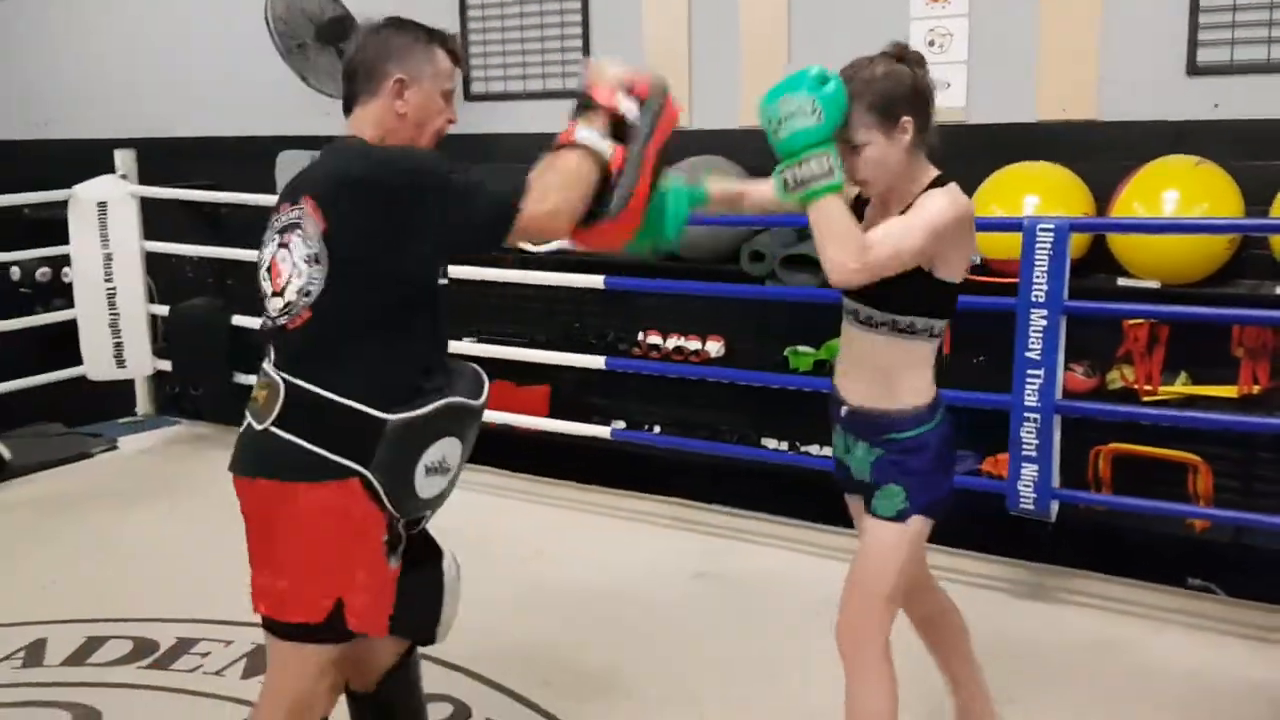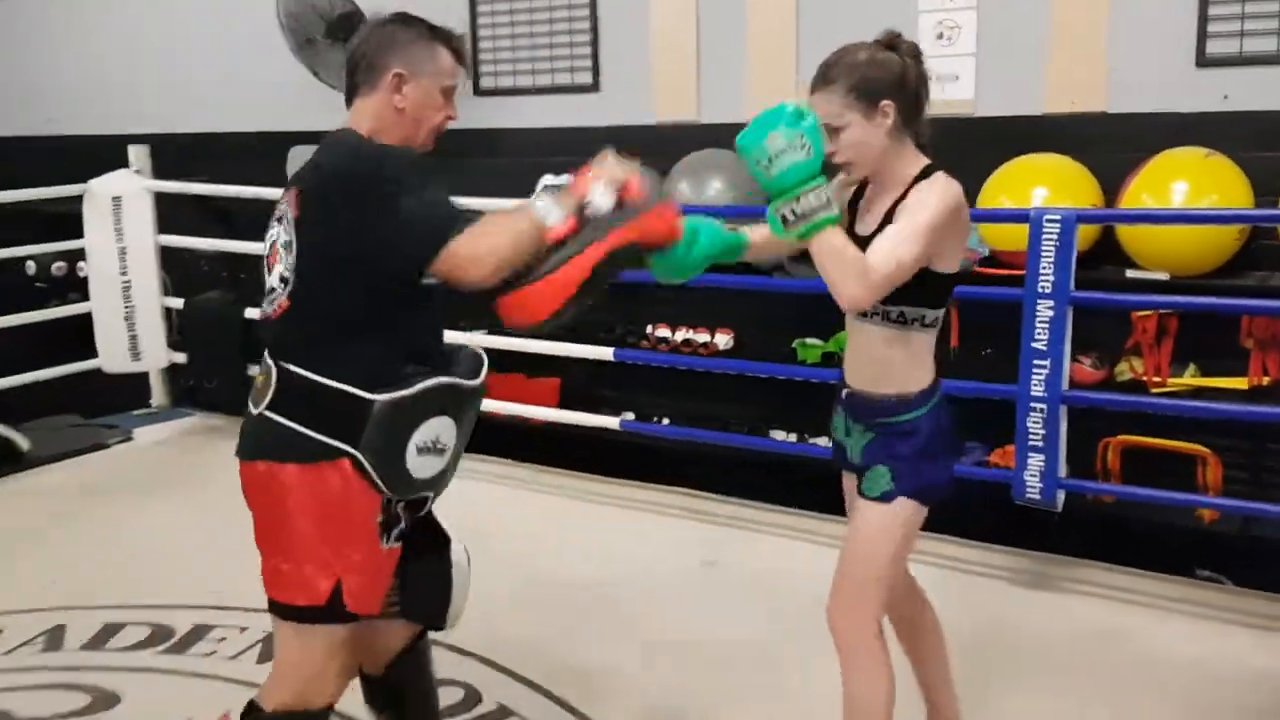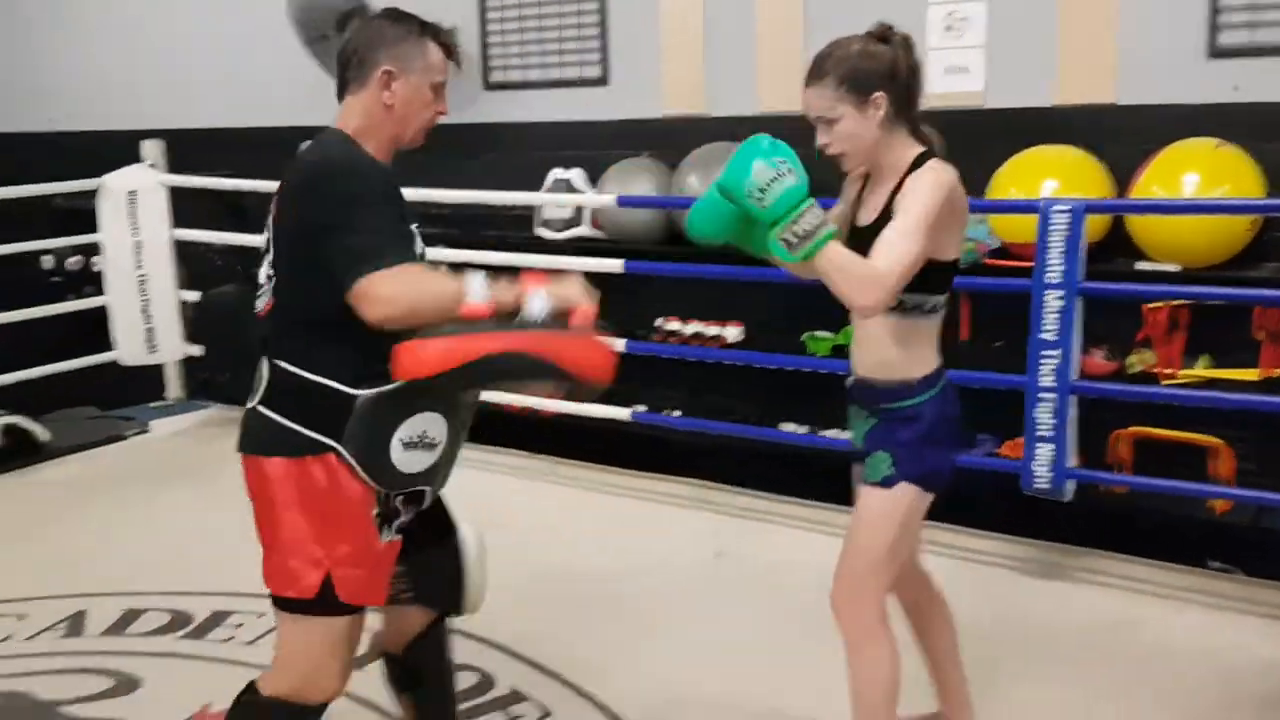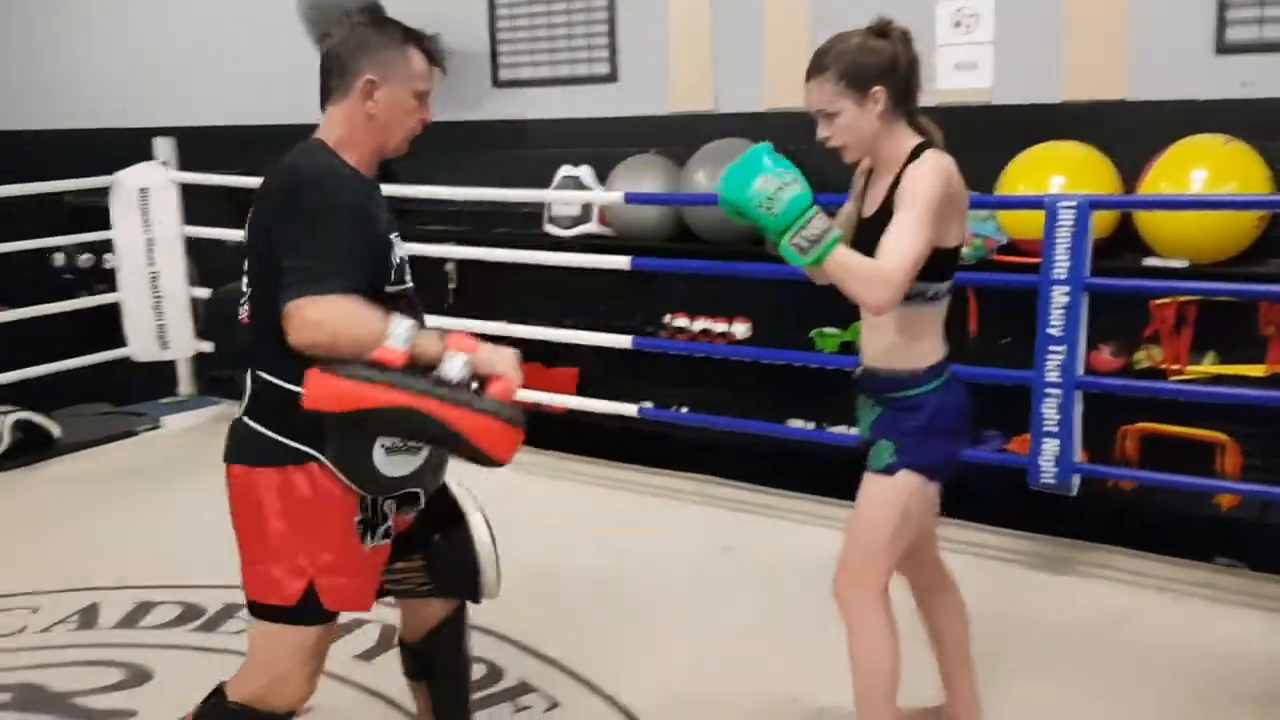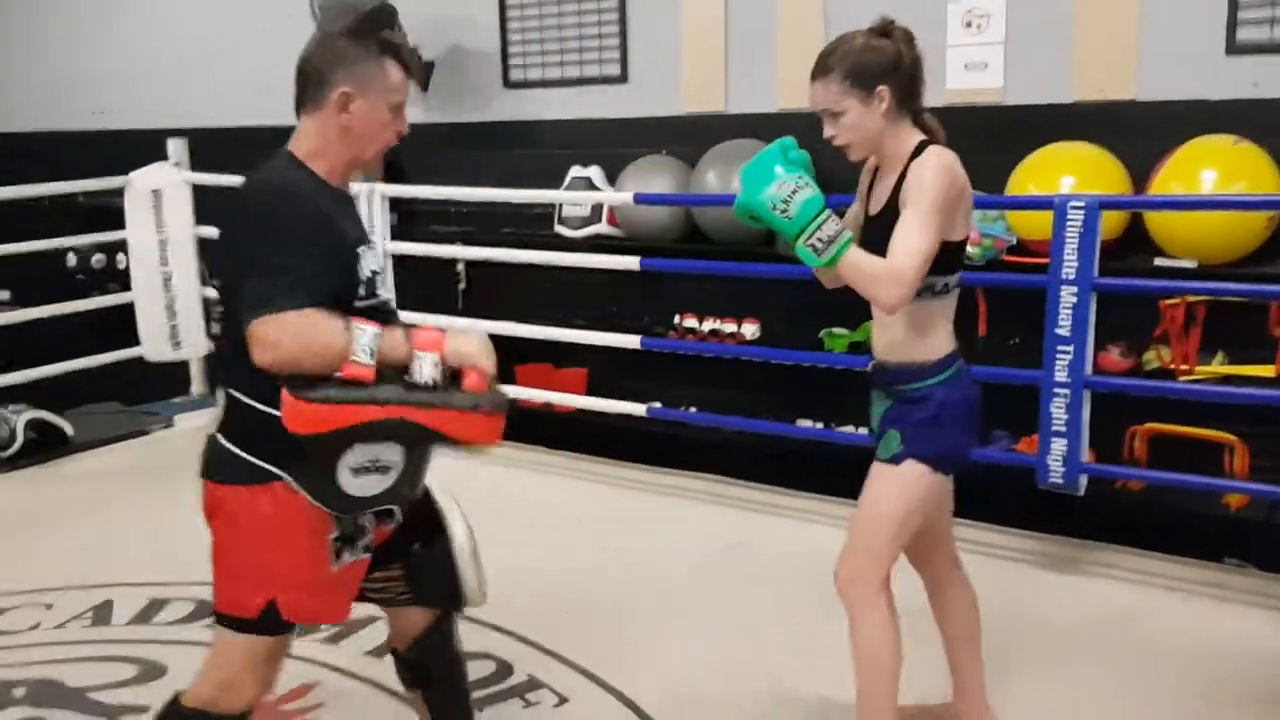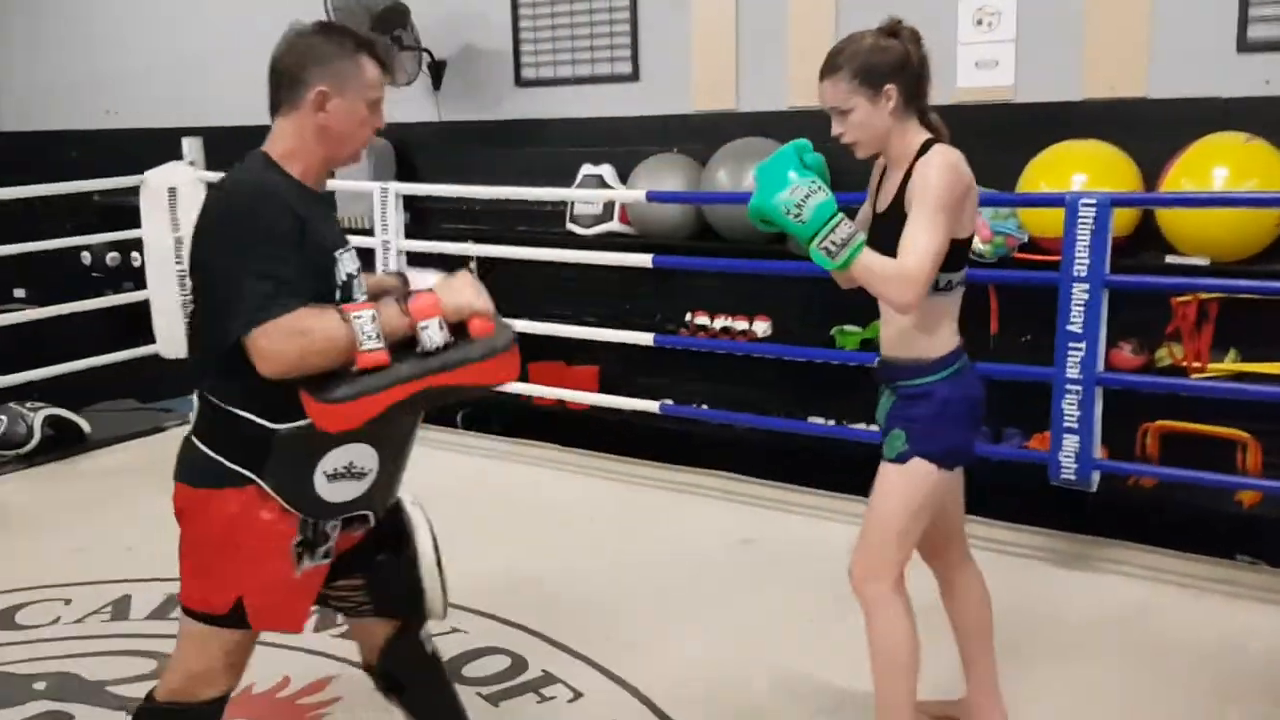
dt=0.1s
person 1, frame 1
left shoulder: (328, 183)
right shoulder: (391, 177)
right elbow: (541, 215)
right wrist: (598, 114)
left hip: (339, 460)
right hip: (322, 472)
left knee: (385, 633)
person 1, frame 2
left shoulder: (331, 173)
right shoulder: (372, 172)
right elbow: (475, 256)
right wrist: (578, 195)
left hip: (347, 450)
right hip: (322, 457)
left knee: (395, 618)
person 1, frame 3
left shoulder: (339, 172)
right shoulder: (344, 174)
right elbow: (387, 296)
right wrist: (526, 293)
left hip: (363, 447)
right hip: (316, 453)
left knee: (414, 607)
person 1, frame 4
left shoulder: (340, 183)
right shoulder: (315, 187)
right elbow: (313, 323)
left wrist: (431, 351)
right wrist: (458, 352)
left hip: (353, 455)
right hip: (300, 462)
left knee: (437, 595)
person 1, frame 5
left shoulder: (323, 198)
right shoulder: (279, 202)
right elbow: (278, 340)
left wrist: (411, 335)
right wrist: (426, 345)
left hip: (342, 468)
right hip: (276, 478)
left knee: (425, 603)
person 1, frame 6
left shoulder: (299, 197)
right shoulder: (253, 204)
right elbow: (278, 345)
left wrist: (401, 289)
right wrist: (421, 312)
left hip: (318, 471)
right hip: (252, 481)
left knee: (389, 614)
person 2, frame 1
left shoulder: (946, 208)
right shoulder: (869, 192)
left elbow: (850, 264)
right elbow: (767, 193)
left wrist: (811, 157)
right wrist: (692, 196)
left hip: (911, 444)
right hip: (854, 428)
left knee: (859, 630)
right knee: (911, 585)
person 2, frame 2
left shoulder: (939, 197)
right shoulder: (863, 184)
left elbow: (858, 289)
right elbow: (780, 239)
left wrist: (801, 187)
right wrist: (714, 240)
left hip: (906, 429)
right hip: (859, 414)
left knee: (851, 614)
right knee: (888, 582)
person 2, frame 3
left shoulder: (935, 185)
right shoulder: (864, 178)
left elbow: (870, 291)
right elbow: (810, 264)
left wrist: (789, 208)
right wrist: (758, 223)
left hip: (910, 416)
right hip: (875, 406)
left knee: (855, 600)
right knee: (900, 574)
person 2, frame 4
left shoulder: (932, 175)
right shoulder: (871, 172)
left elbow: (880, 290)
right elbow: (829, 268)
left wrist: (798, 216)
right wrist: (780, 218)
left hip: (920, 406)
right hip: (885, 396)
left knee: (857, 586)
right knee: (919, 561)
person 2, frame 5
left shoulder: (935, 170)
right shoulder: (878, 170)
left elbow: (893, 288)
right elbow: (840, 272)
left wrist: (807, 218)
right wrist: (792, 210)
left hip: (929, 398)
right hip: (906, 391)
left knee: (859, 576)
right knee: (932, 557)
person 2, frame 6
left shoulder: (940, 167)
right shoulder: (889, 168)
left elbow: (906, 289)
right elbow: (855, 273)
left wrist: (821, 222)
right wrist: (806, 214)
left hip: (934, 394)
right hip: (915, 389)
left knee: (874, 574)
right knee: (945, 552)
